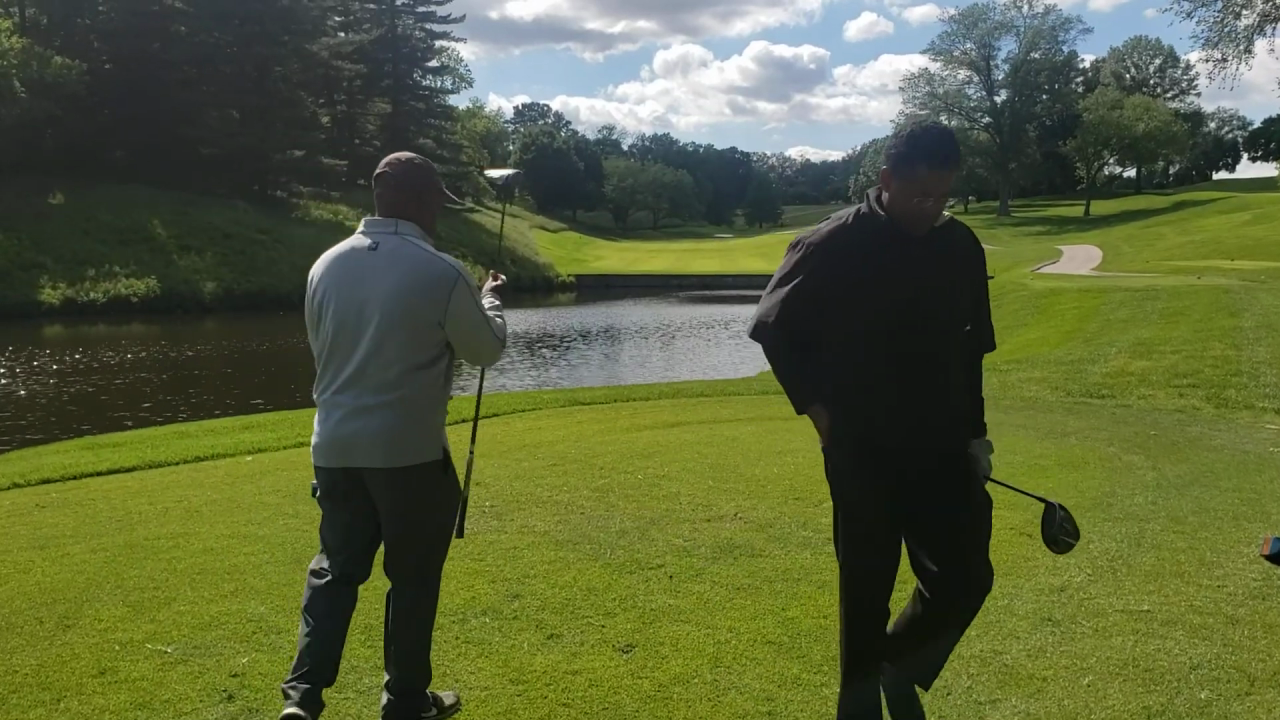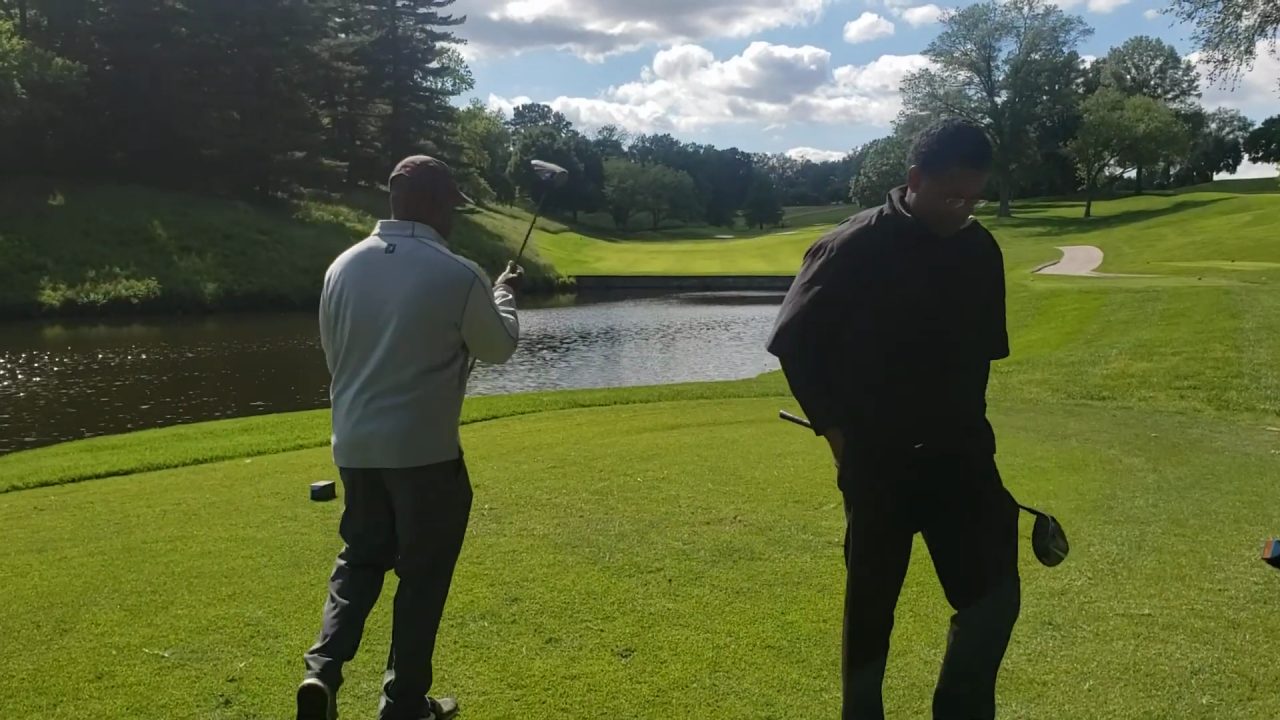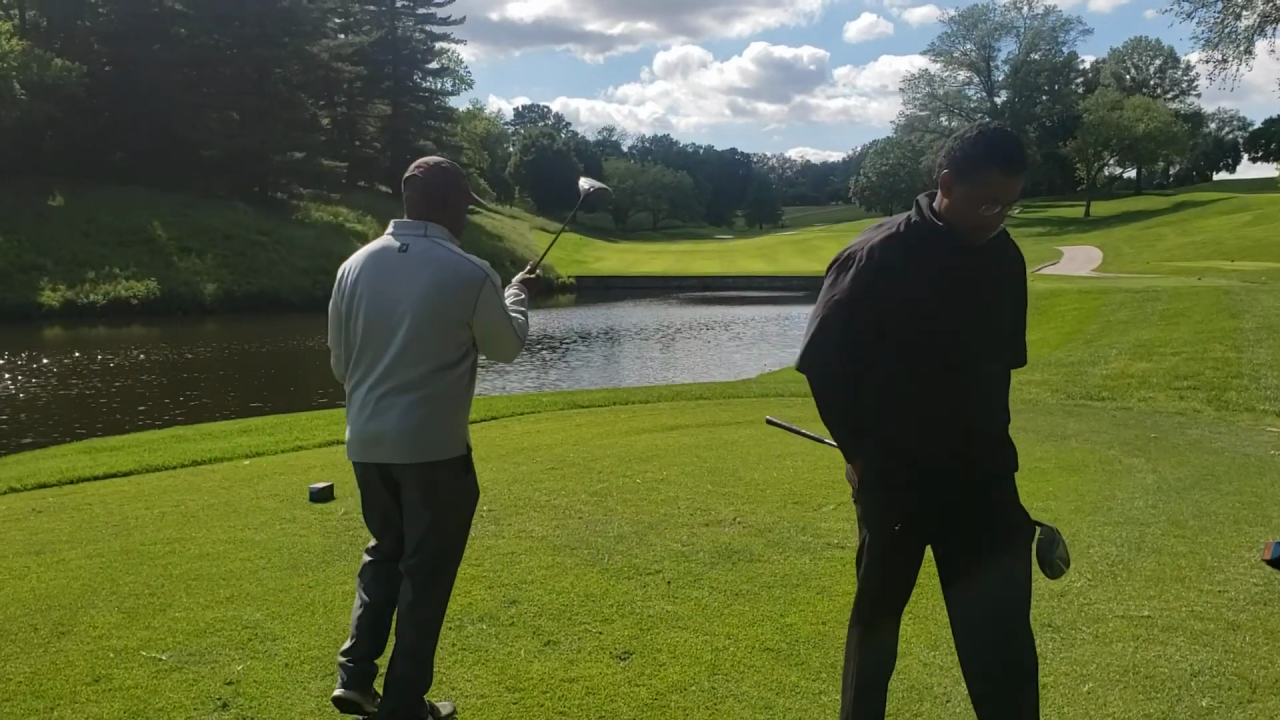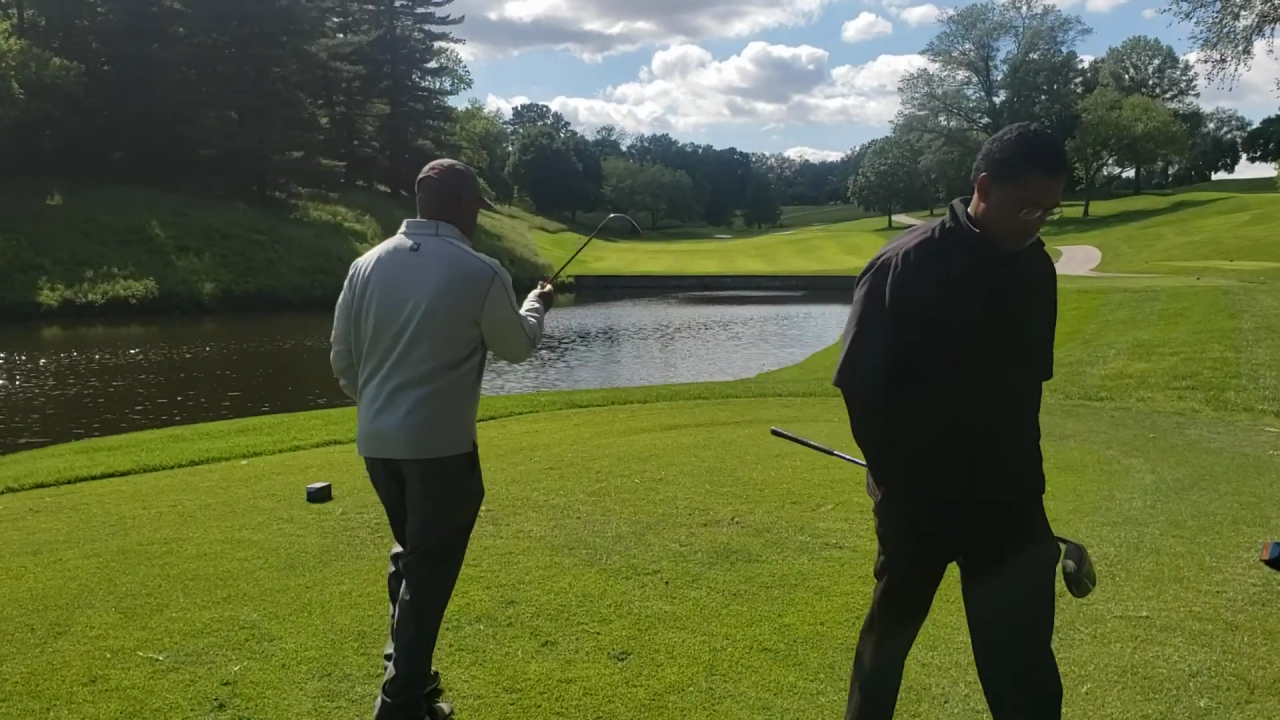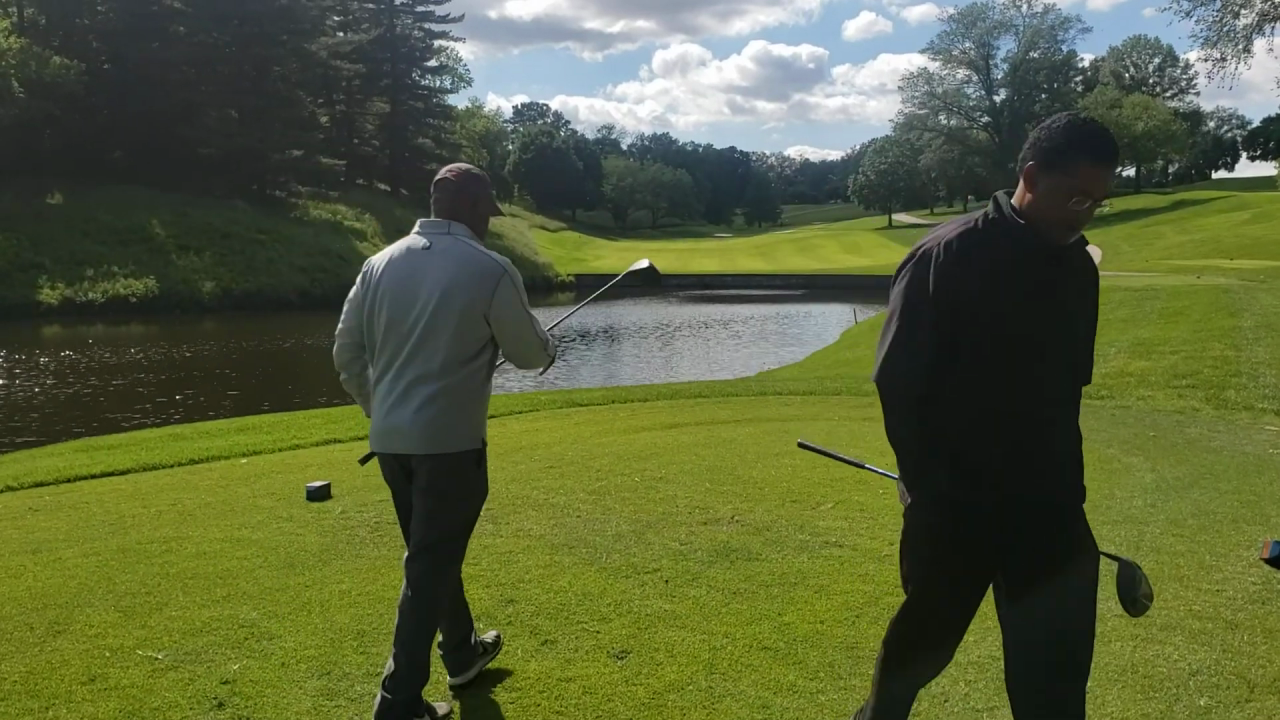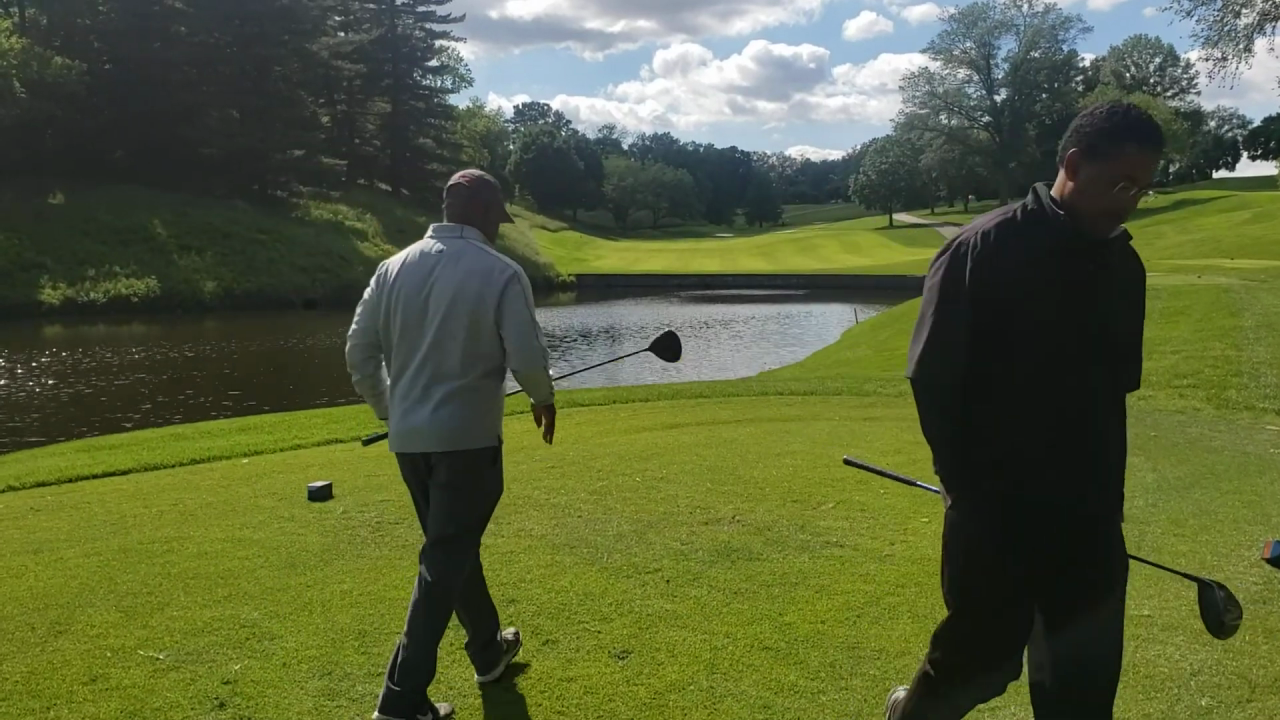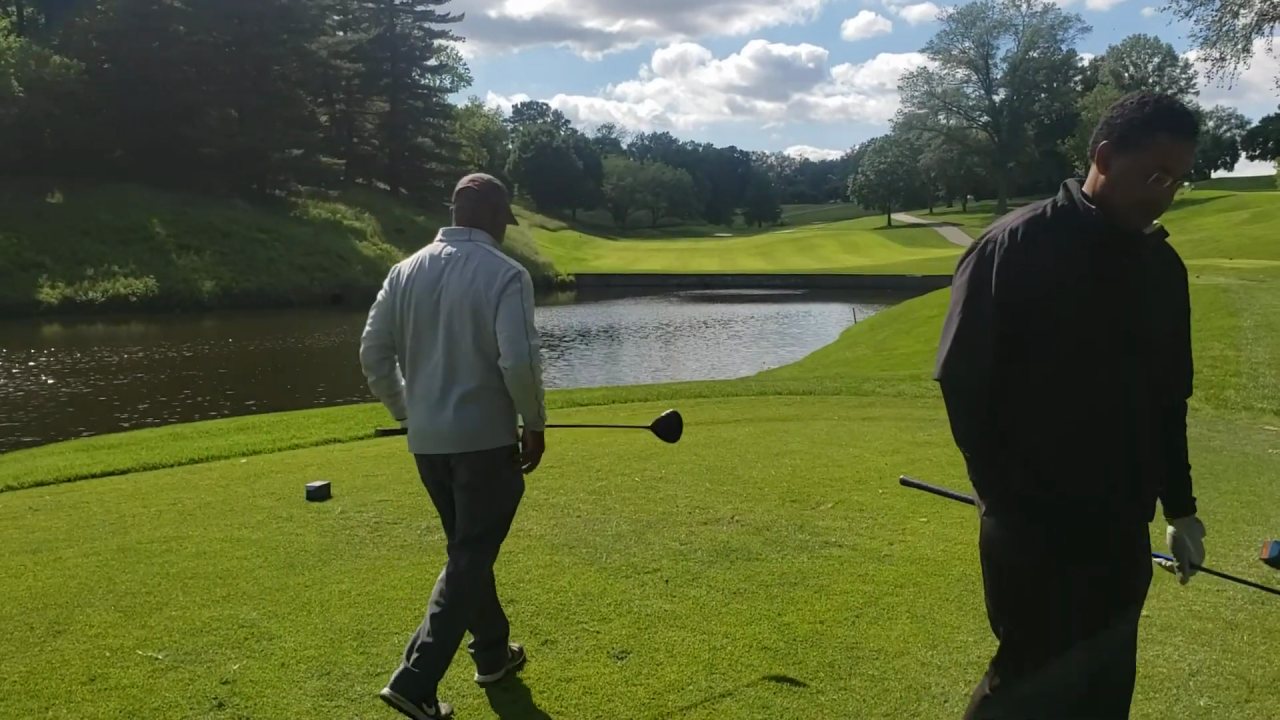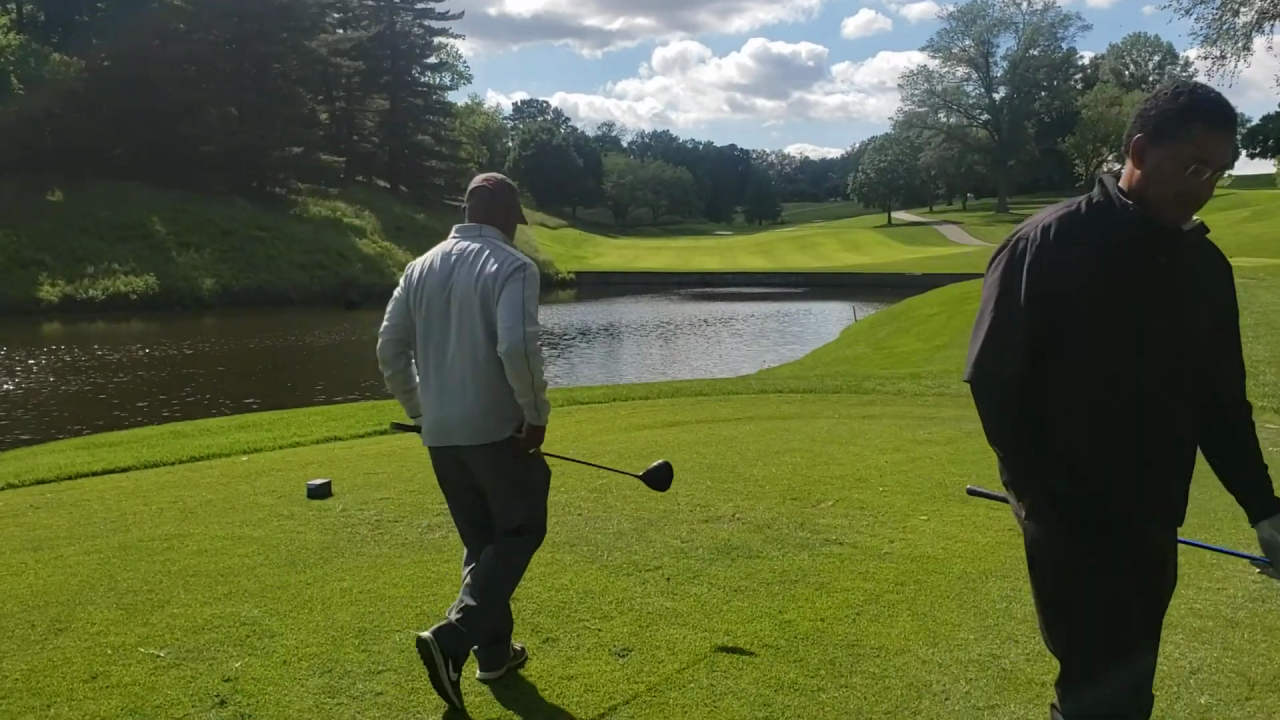
dt=0.1s
person 1, frame 1
left shoulder: (962, 247)
right shoulder: (831, 247)
left elbow: (971, 347)
right elbow: (776, 328)
left wrist: (976, 429)
right wrist: (813, 403)
left hip: (946, 448)
right hip: (864, 450)
left knee: (966, 578)
right knee: (866, 587)
left ankle: (897, 670)
person 1, frame 2
left shoulder: (981, 251)
right shoulder: (852, 249)
right elbow: (794, 341)
left wrist: (972, 433)
right wrist: (831, 422)
left hip: (960, 455)
right hip: (876, 459)
left knee: (992, 592)
right knee: (872, 599)
person 1, frame 3
left shoulder: (1006, 259)
right shoulder: (875, 259)
right elbow: (824, 366)
right wrist: (856, 451)
left hip: (983, 478)
right hip: (895, 478)
left knee: (1002, 634)
right knee: (879, 612)
person 1, frame 4
left shoulder: (1036, 269)
right shoulder: (908, 265)
right elbow: (861, 380)
right wrist: (889, 474)
left hip: (1009, 494)
right hip: (918, 493)
left knee: (1023, 654)
right knee: (894, 622)
person 1, frame 5
left shoulder: (1078, 268)
right shoulder: (949, 257)
right elbow: (899, 382)
right wrist: (926, 484)
left hip: (1051, 506)
right hip: (955, 502)
left knee: (1057, 663)
right knee: (926, 632)
person 1, frame 6
left shoulder: (1123, 265)
right shoulder: (984, 250)
left elbow: (1114, 389)
right elbow: (934, 379)
left wrist: (1105, 497)
right wrist: (967, 489)
left hip: (1088, 513)
right hip: (994, 506)
right knee: (982, 654)
person 1, frame 7
left shoulder: (1163, 268)
right shoulder: (1016, 248)
left elbow: (1167, 402)
right elbow: (962, 380)
left wrist: (1184, 512)
right wrist: (1002, 490)
left hip: (1121, 520)
right hip: (1031, 516)
person 1, frame 8
left shoulder: (1204, 264)
right shoulder: (1049, 245)
left elbow: (1220, 400)
right elbow: (993, 379)
right wrist: (1034, 494)
left hip: (1151, 519)
right hip: (1067, 517)
person 2, frame 1
left shoulder: (326, 265)
right shoulder: (443, 274)
right elbow: (486, 349)
right wrist: (491, 299)
left hip: (335, 447)
right hip: (410, 451)
left knee: (335, 570)
right knee: (412, 576)
person 2, frame 2
left shoulder: (342, 267)
right shoulder: (458, 276)
left elbow: (336, 357)
right elbow: (499, 347)
right wrist: (504, 294)
left hip: (354, 447)
right hip: (424, 452)
left knee: (360, 561)
right knee: (421, 577)
left ankle: (323, 667)
person 2, frame 3
left shoulder: (355, 266)
right shoulder: (469, 274)
left elbow: (341, 360)
right elbow: (506, 347)
right wrist: (517, 294)
left hip: (367, 445)
right hip: (434, 448)
left knee: (385, 557)
right knee: (426, 573)
left ankle: (355, 672)
person 2, frame 4
left shoulder: (367, 265)
right shoulder: (478, 272)
left elbow: (342, 358)
right elbow: (518, 347)
right wrist: (535, 305)
left hip: (377, 441)
right hip: (441, 445)
left knee: (408, 554)
right knee: (429, 570)
left ankle: (409, 668)
person 2, frame 5
left shoulder: (380, 263)
right shoulder: (490, 269)
left elbow: (346, 352)
right elbow: (527, 352)
right wrist: (547, 346)
left hip: (391, 439)
right hip: (451, 441)
left knee: (432, 552)
right knee: (429, 567)
left ankle: (463, 651)
person 2, frame 6
left shoulder: (394, 267)
right shoulder: (501, 273)
left elbow: (359, 352)
right elbow: (527, 360)
left wrist: (389, 411)
right wrist: (544, 400)
left hip: (409, 438)
right hip: (467, 439)
left knee: (452, 548)
right knee: (445, 563)
left ankle: (489, 646)
person 2, frame 7
left shoulder: (406, 270)
right shoulder: (506, 274)
left elbow: (373, 353)
right elbow: (519, 361)
left wrist: (405, 414)
right wrist: (534, 423)
left hip: (427, 440)
right hip: (485, 439)
left knee: (467, 549)
right knee: (469, 558)
left ankle: (493, 651)
person 2, frame 8
left shoulder: (420, 267)
right shoulder: (514, 266)
left elbow: (390, 349)
right elbow: (516, 346)
left wrist: (419, 410)
right wrist: (536, 415)
left hip: (442, 433)
right hip: (498, 430)
left knee: (481, 542)
right knee: (516, 536)
left ankle: (494, 649)
right ankle: (451, 636)
